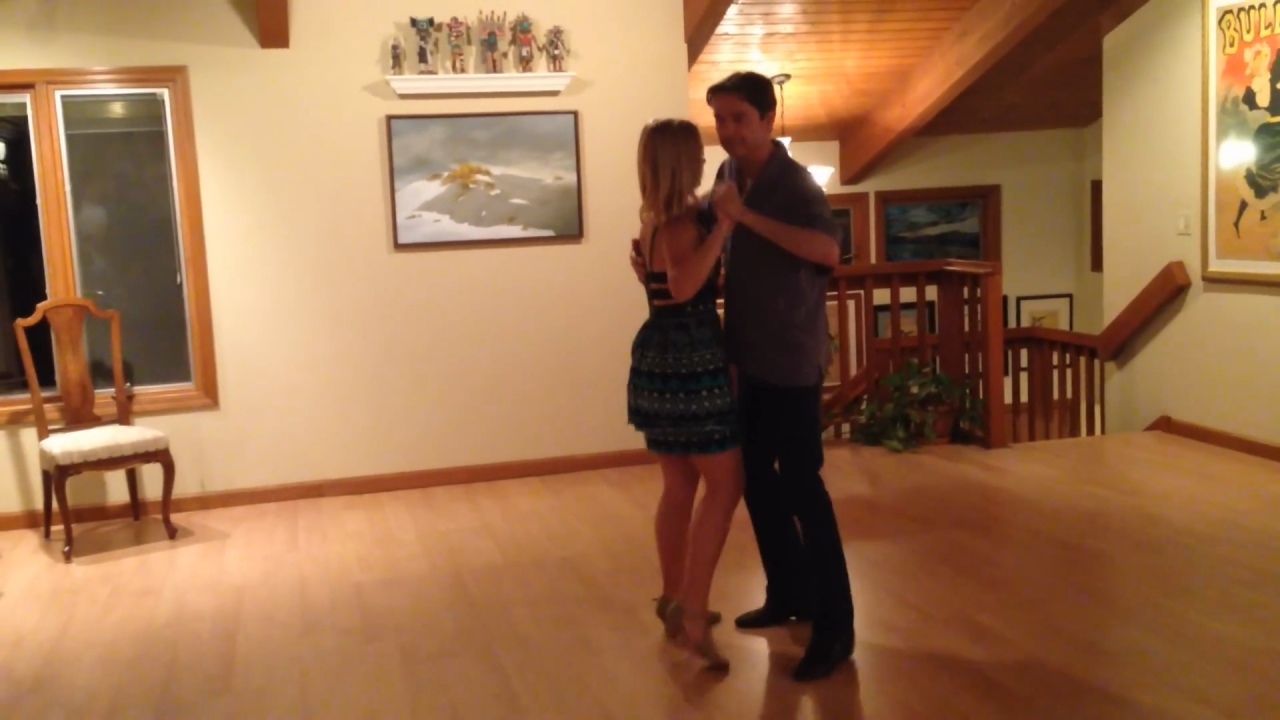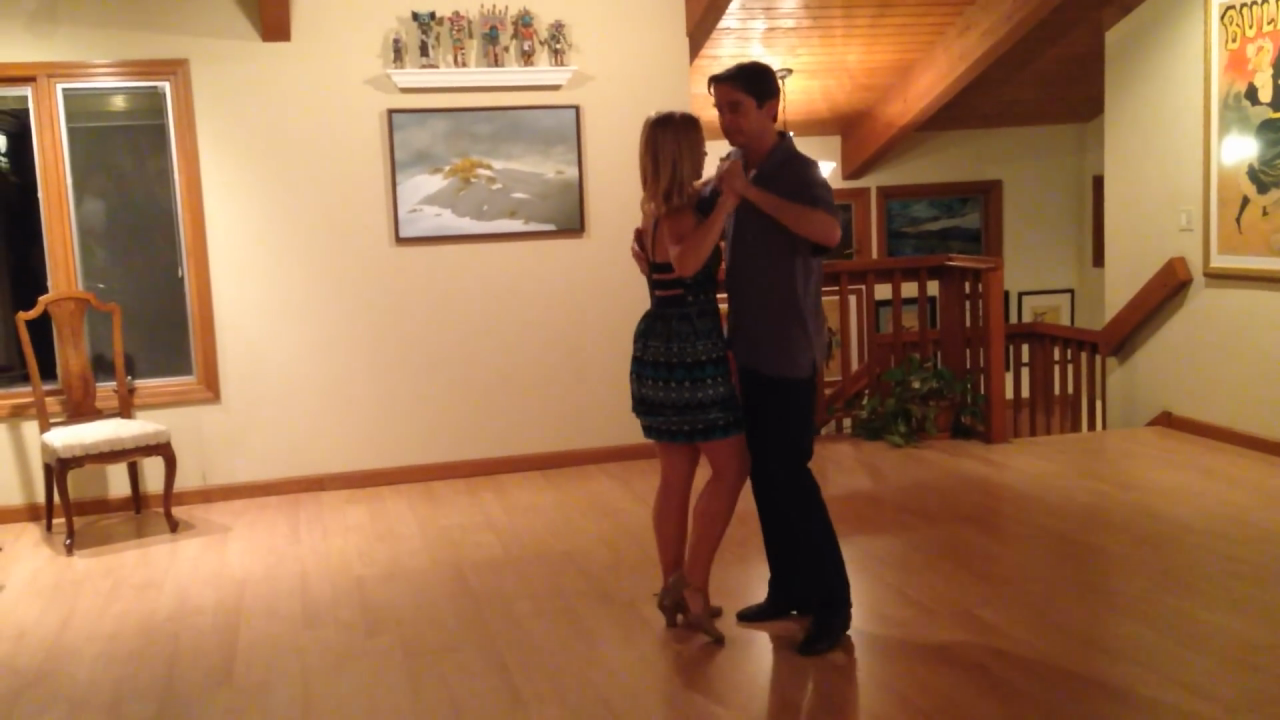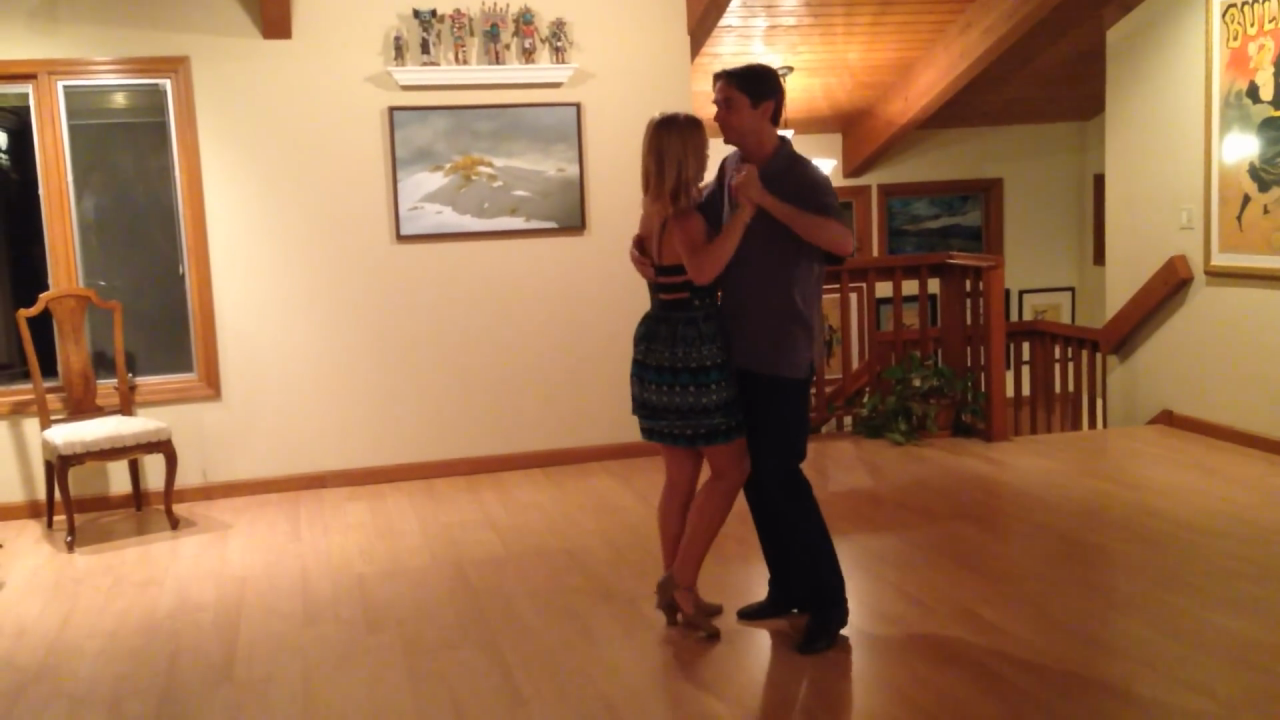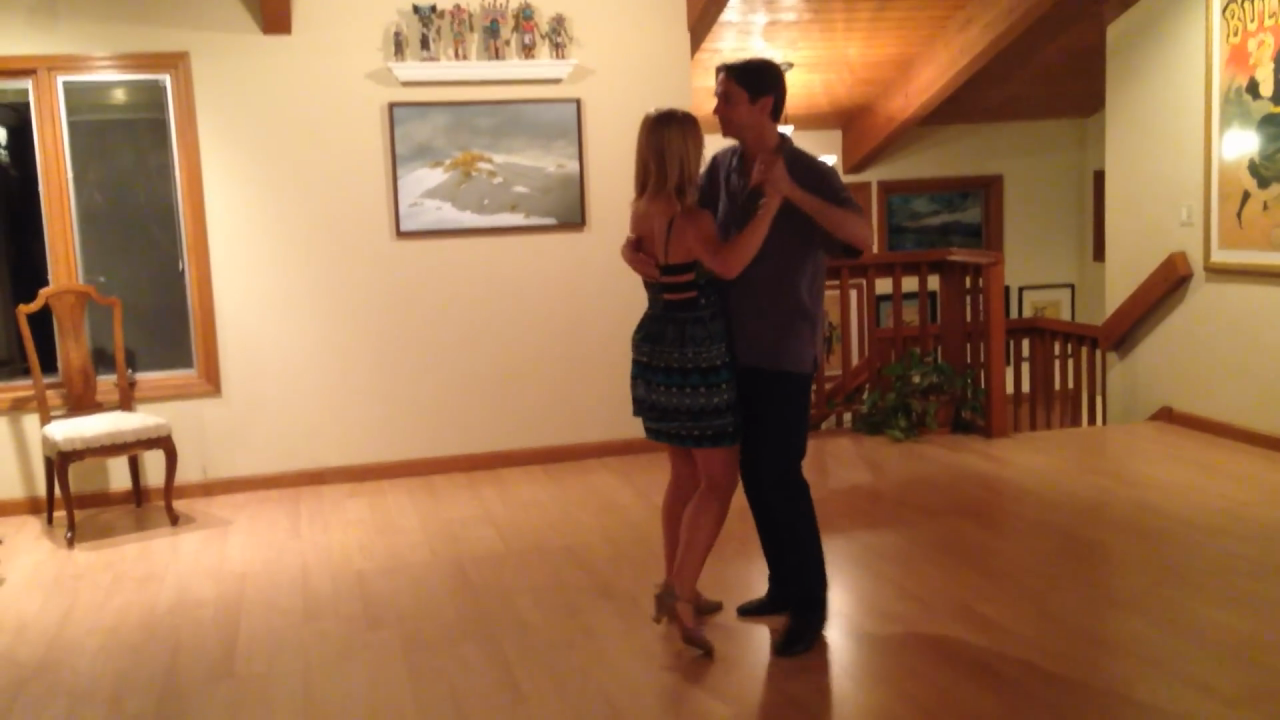
dt=0.2s
person 1, frame 1
left shoulder: (794, 183)
right shoulder: (730, 173)
left elbow: (828, 252)
right elbow: (701, 230)
left wrist: (745, 214)
left hip: (792, 358)
right hip: (751, 355)
left knee: (801, 483)
right knee: (756, 474)
left ankle: (834, 624)
right ankle: (788, 594)
person 1, frame 2
left shoulder: (797, 171)
right shoulder: (735, 163)
left elbow: (830, 231)
left wrist: (751, 191)
left hip: (788, 351)
right hip: (750, 346)
left knee: (788, 472)
right knee: (761, 470)
left ankle: (832, 604)
right ankle: (791, 589)
person 1, frame 3
left shoulder: (802, 178)
right shoulder: (730, 169)
left elbow: (843, 243)
right elbow: (694, 223)
left wrist: (766, 200)
right wrist: (643, 247)
left hip: (783, 354)
right hip: (741, 350)
left knee: (780, 474)
right knee: (753, 472)
left ankle: (828, 602)
right ankle: (789, 588)
person 1, frame 4
left shoulder: (809, 173)
right shoulder: (722, 167)
left elbow: (863, 236)
left wrist: (793, 194)
right wrist: (636, 247)
left hip: (784, 351)
right hip: (736, 347)
left knee: (781, 473)
right knee: (753, 471)
left ankle: (809, 604)
right ankle: (786, 586)
person 2, frame 1
left shoulder: (656, 218)
right shoulder: (679, 225)
right elbow: (682, 287)
right wrist: (722, 228)
left hip: (659, 360)
right hip: (687, 365)
left knee: (679, 485)
right knee: (725, 486)
left ankle: (675, 599)
right ankle: (689, 609)
person 2, frame 2
left shoulder: (656, 208)
right shoulder: (680, 215)
right elbow: (686, 263)
right wrist: (724, 205)
left hip: (659, 350)
right hip: (689, 354)
left knee: (675, 477)
right knee: (731, 468)
left ankle: (675, 589)
right ankle: (691, 584)
person 2, frame 3
left shoulder: (653, 212)
right shoulder: (684, 220)
right elbow: (702, 271)
right wrist: (744, 213)
left hip: (658, 351)
right hip: (692, 356)
left knee: (680, 476)
right knee: (730, 471)
left ankle: (677, 589)
right ankle: (681, 582)
person 2, frame 4
left shoulder: (641, 213)
right shoulder: (689, 219)
right elbow: (727, 264)
right wrist: (770, 206)
left hip: (655, 349)
right hip: (697, 354)
left knee: (685, 475)
right knee: (719, 481)
left ankle: (678, 586)
right ankle: (679, 595)
